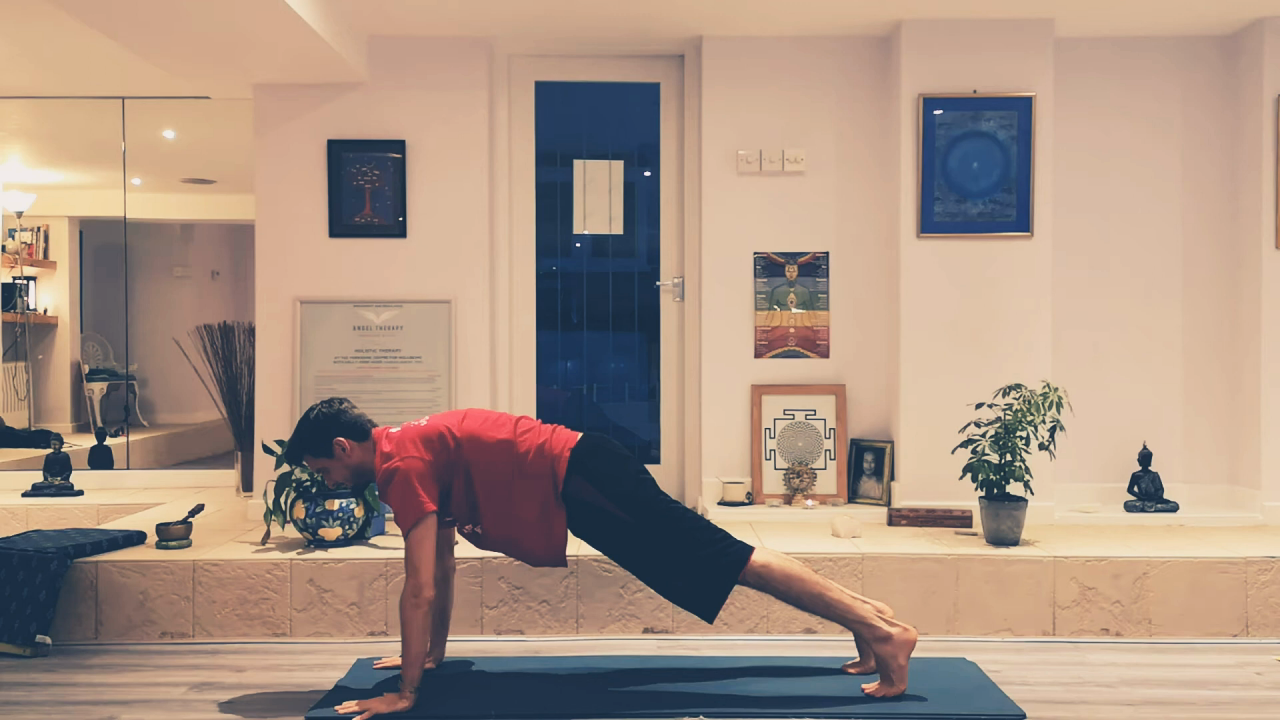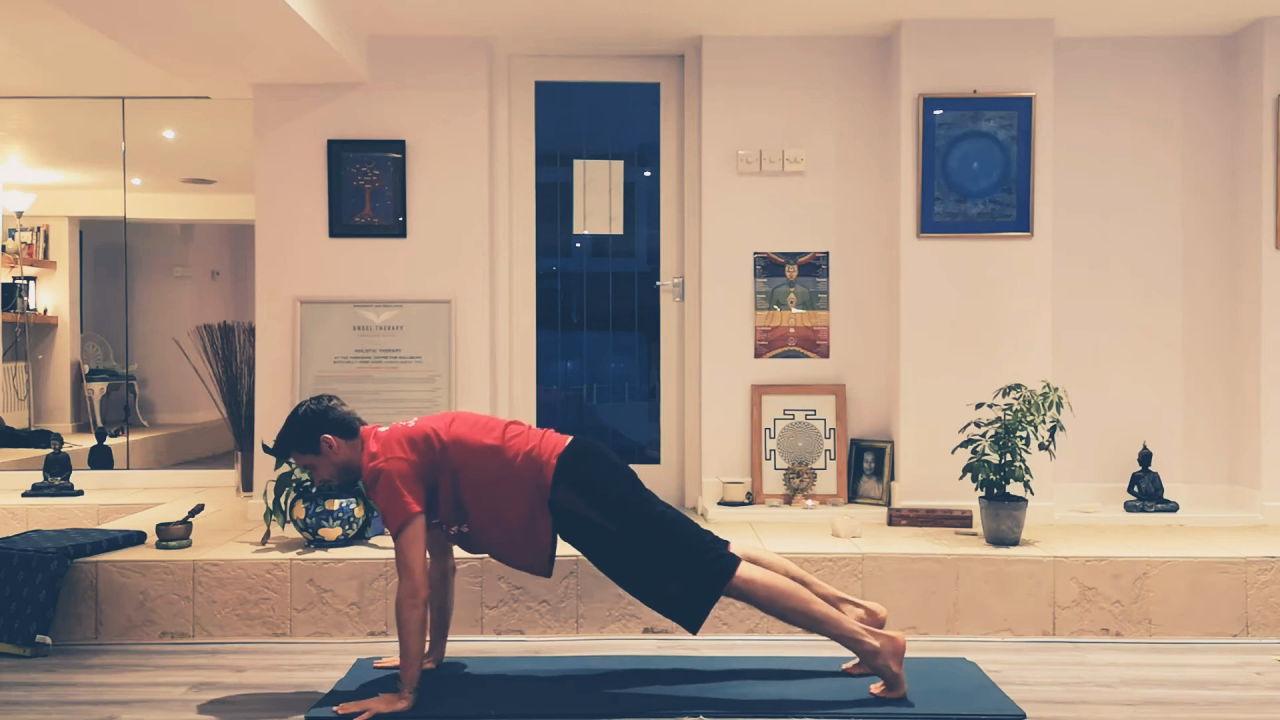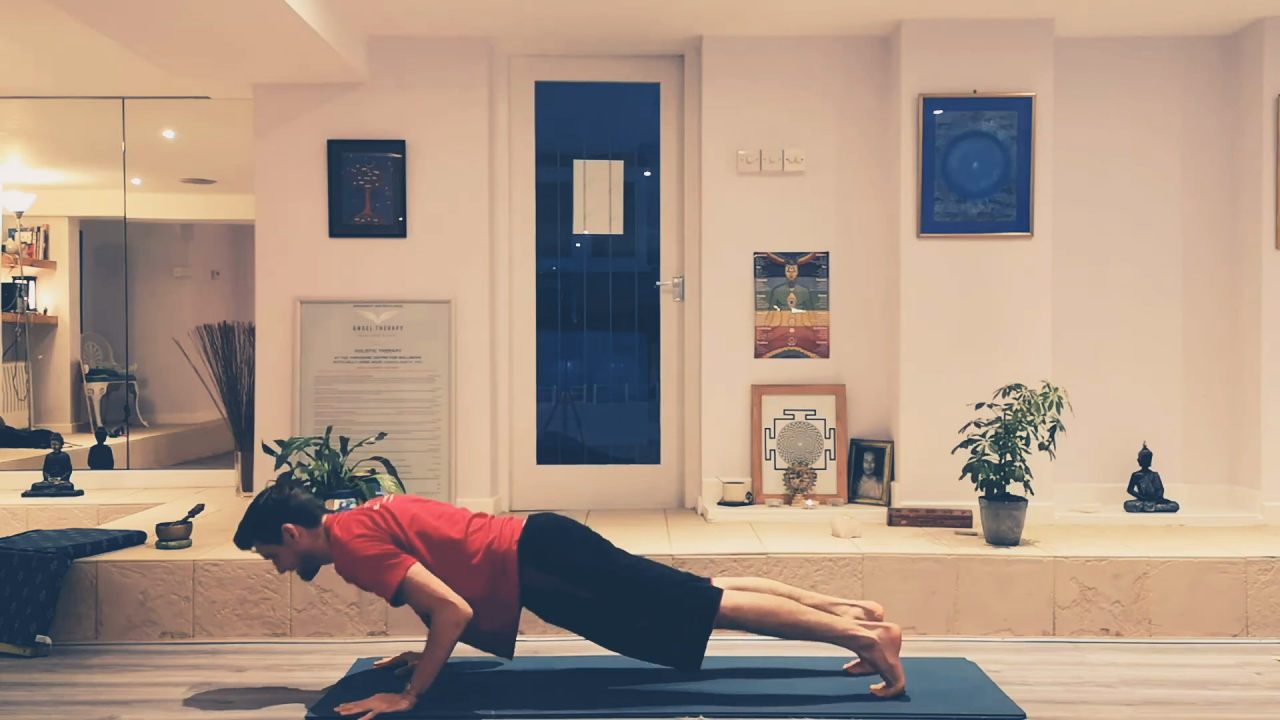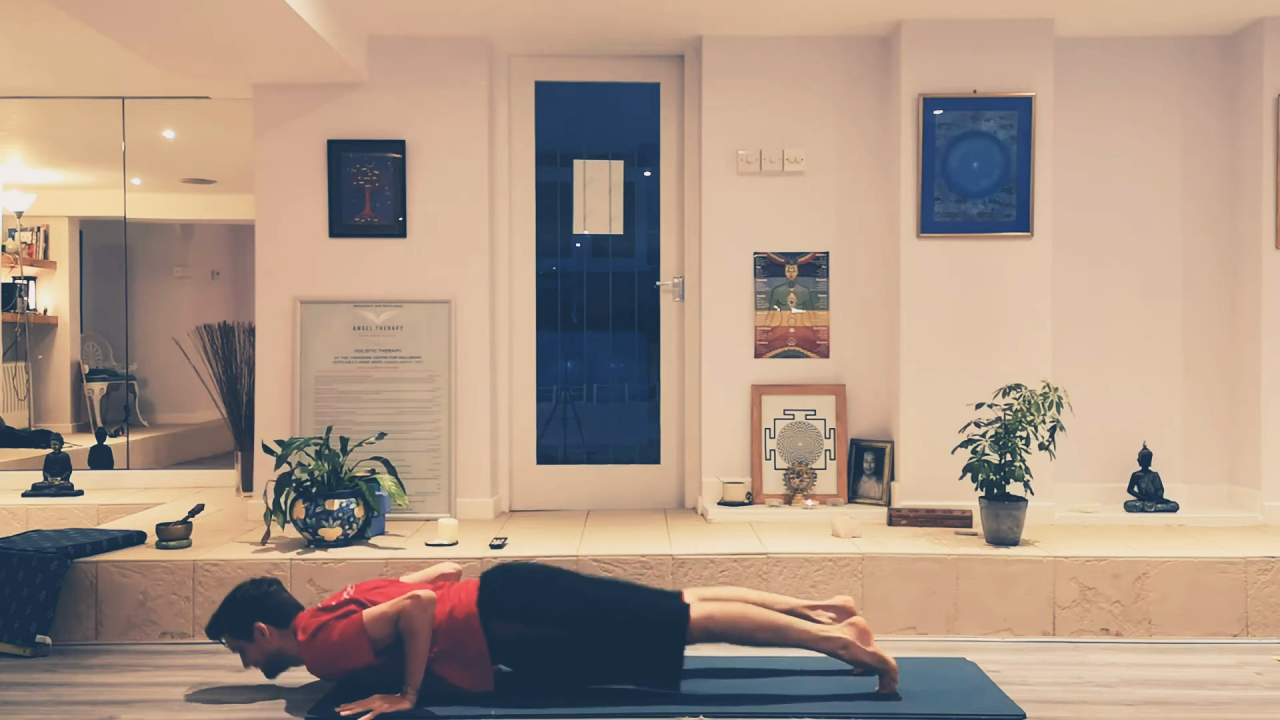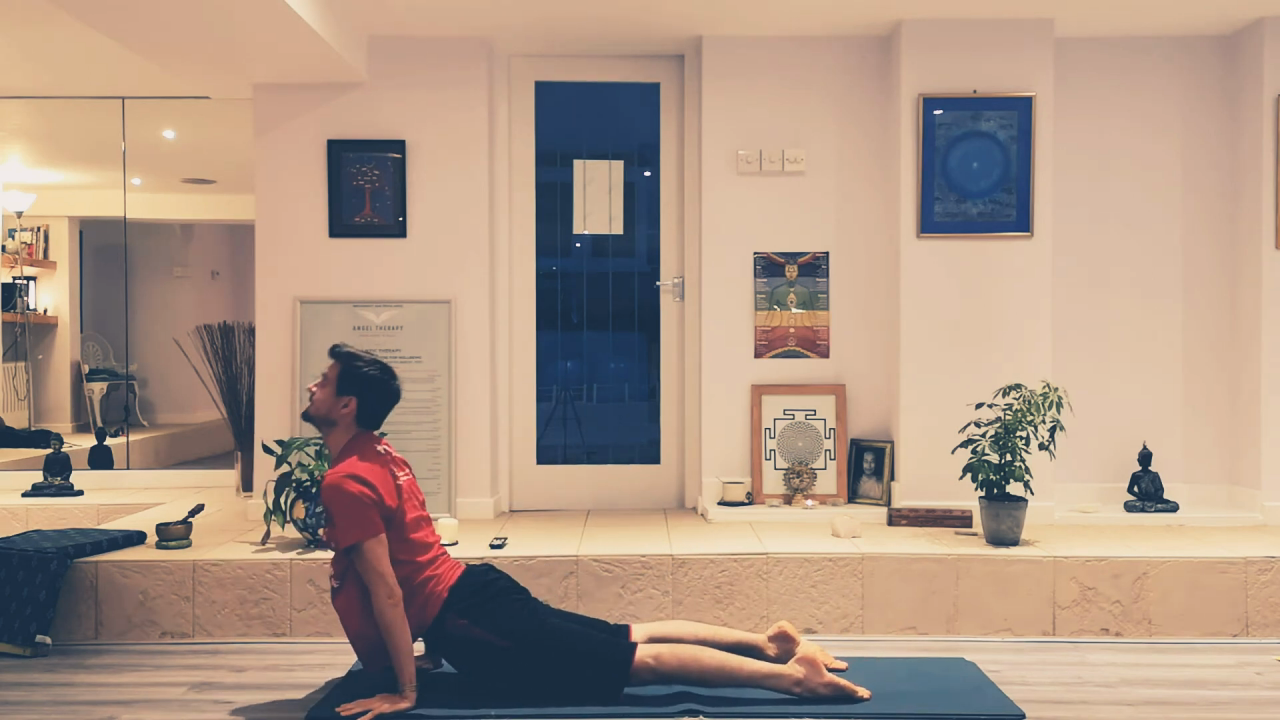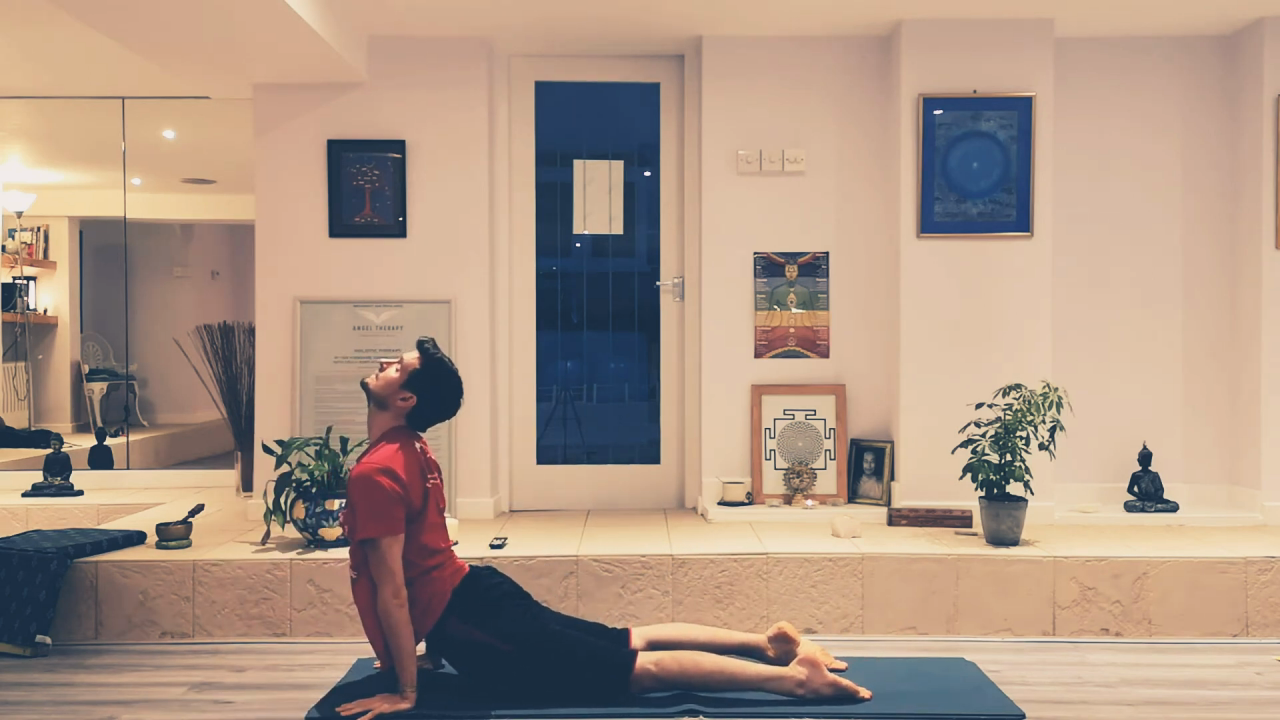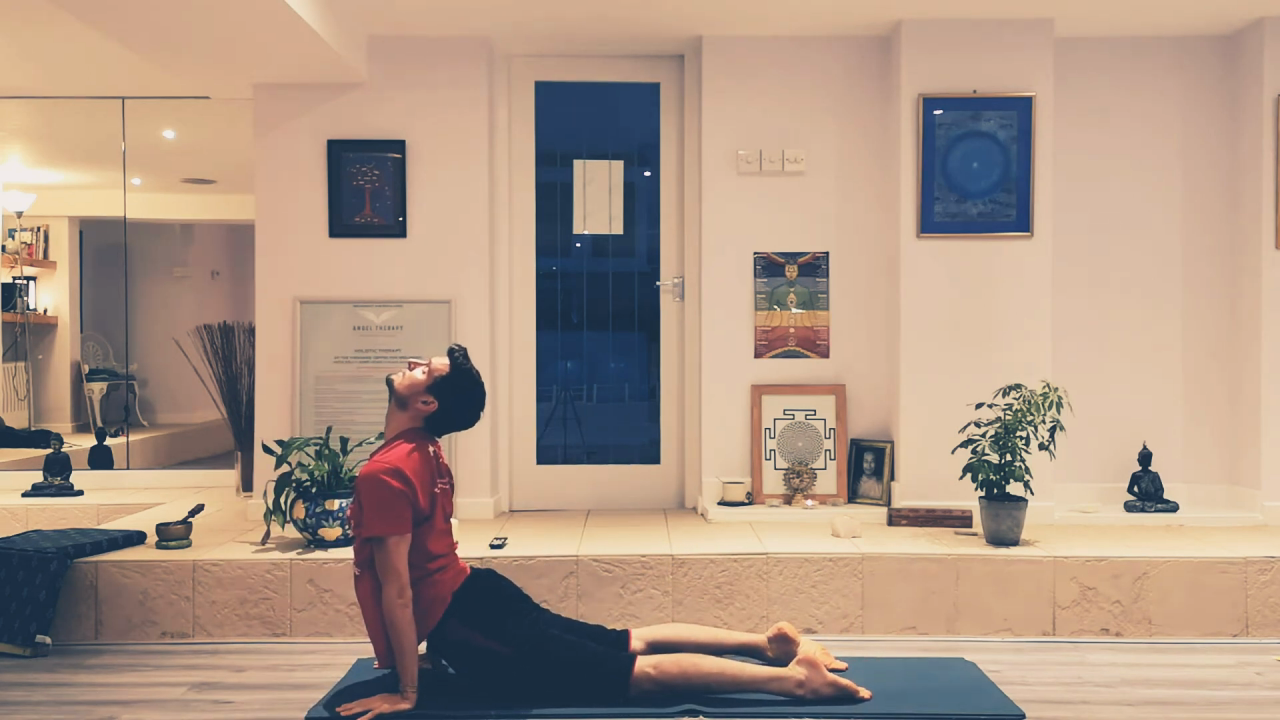
dt=0.7s
person 1, frame 1
left shoulder: (400, 466)
right shoulder: (417, 449)
left elbow: (419, 590)
right elbow: (442, 567)
right wrist: (433, 653)
left hip: (582, 482)
right hip: (579, 477)
left knee: (729, 563)
right knee: (730, 560)
left ankle: (881, 630)
right ankle: (867, 612)
person 1, frame 2
left shoulder: (385, 465)
right shoulder: (405, 448)
left elbow: (415, 591)
right elbow: (442, 564)
right wrist: (434, 654)
left hip: (568, 487)
right hip: (572, 474)
left knee: (718, 574)
right knee: (719, 557)
left ankle: (871, 644)
right ankle: (855, 610)
person 1, frame 3
left shoulder: (352, 548)
right shoulder: (367, 522)
left elbow: (455, 610)
right wrist: (428, 653)
left hip: (538, 564)
right hip: (539, 547)
left knee: (711, 609)
right knee: (709, 597)
left ankle: (866, 636)
right ankle: (855, 612)
person 1, frame 4
left shoulder: (321, 643)
right shoulder: (339, 610)
left elbow: (418, 604)
right elbow: (446, 572)
right wrist: (425, 654)
left hip: (505, 616)
right hip: (506, 591)
left knee: (685, 620)
right knee: (683, 607)
left ankle: (838, 639)
right ankle: (824, 612)
person 1, frame 5
left shoulder: (345, 481)
right shoulder: (379, 455)
left elbow: (385, 592)
right wrist: (433, 643)
left hip: (466, 616)
right hip: (472, 591)
left knee: (637, 662)
right knee: (629, 637)
right ankle: (765, 643)
person 1, frame 6
left shoulder: (374, 473)
right shoulder: (411, 451)
left elbow: (391, 590)
right wrist: (433, 647)
left hip: (466, 621)
right hip: (473, 595)
left knee: (637, 669)
right knee: (632, 641)
right ankle: (765, 643)
person 1, frame 7
left shoulder: (383, 472)
right shoulder: (424, 454)
left elbow: (397, 589)
right wrist: (433, 647)
left hip: (462, 624)
right hip: (473, 599)
left knee: (639, 672)
right knee: (633, 643)
right ankle: (765, 643)
